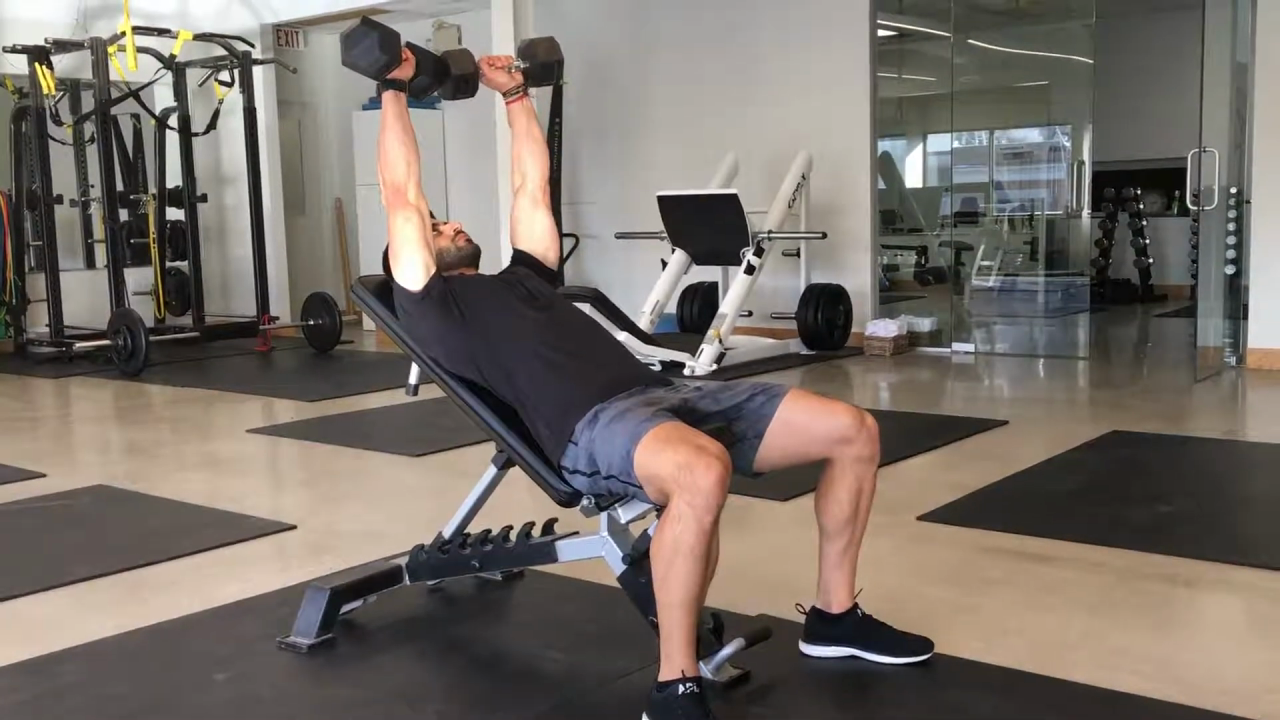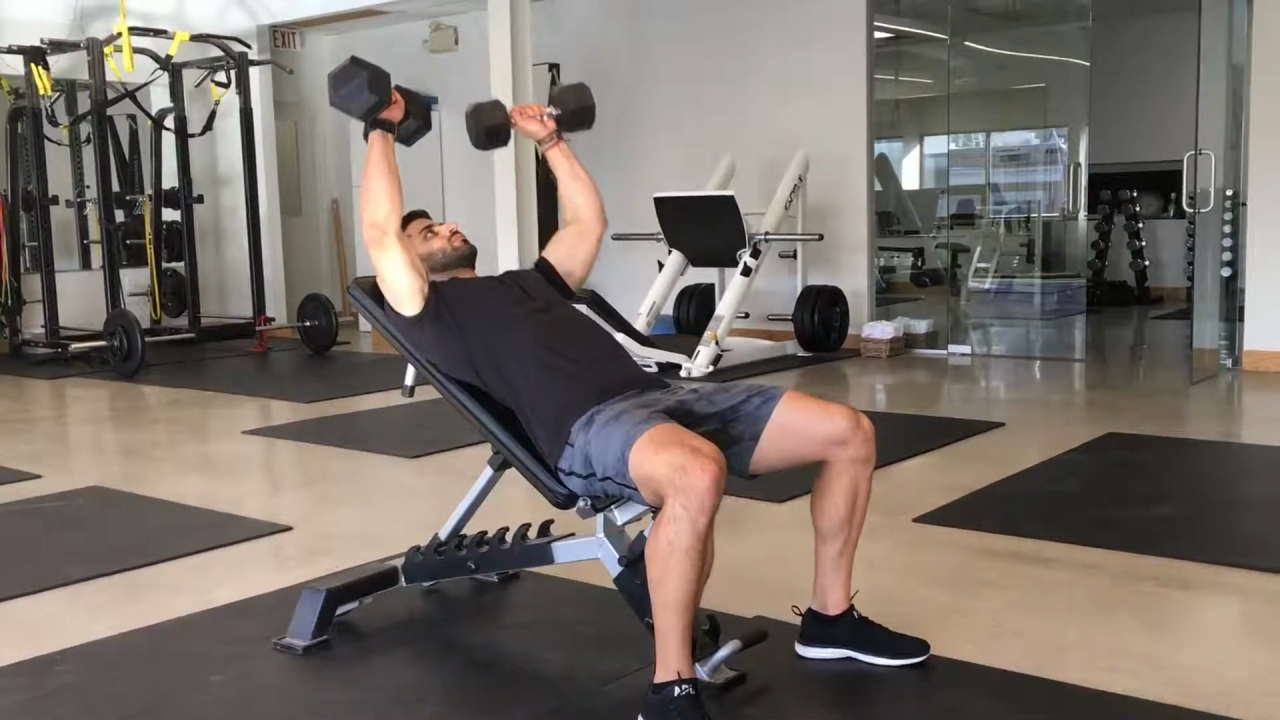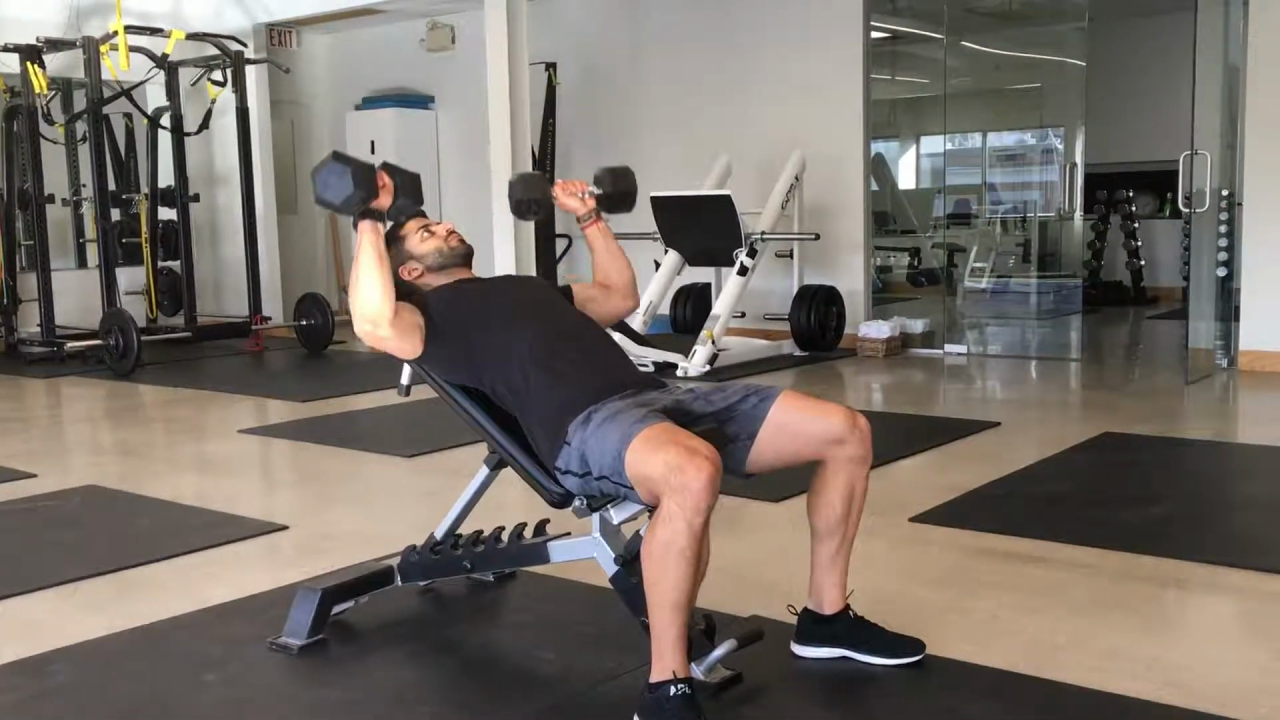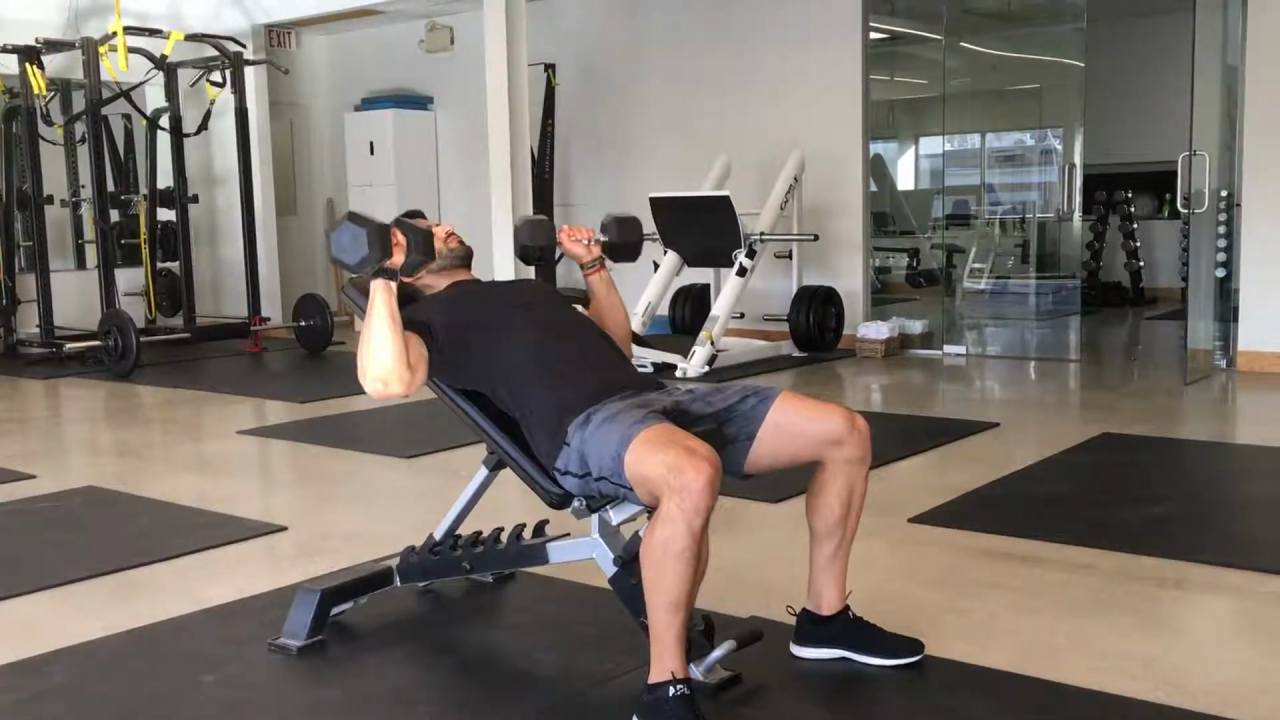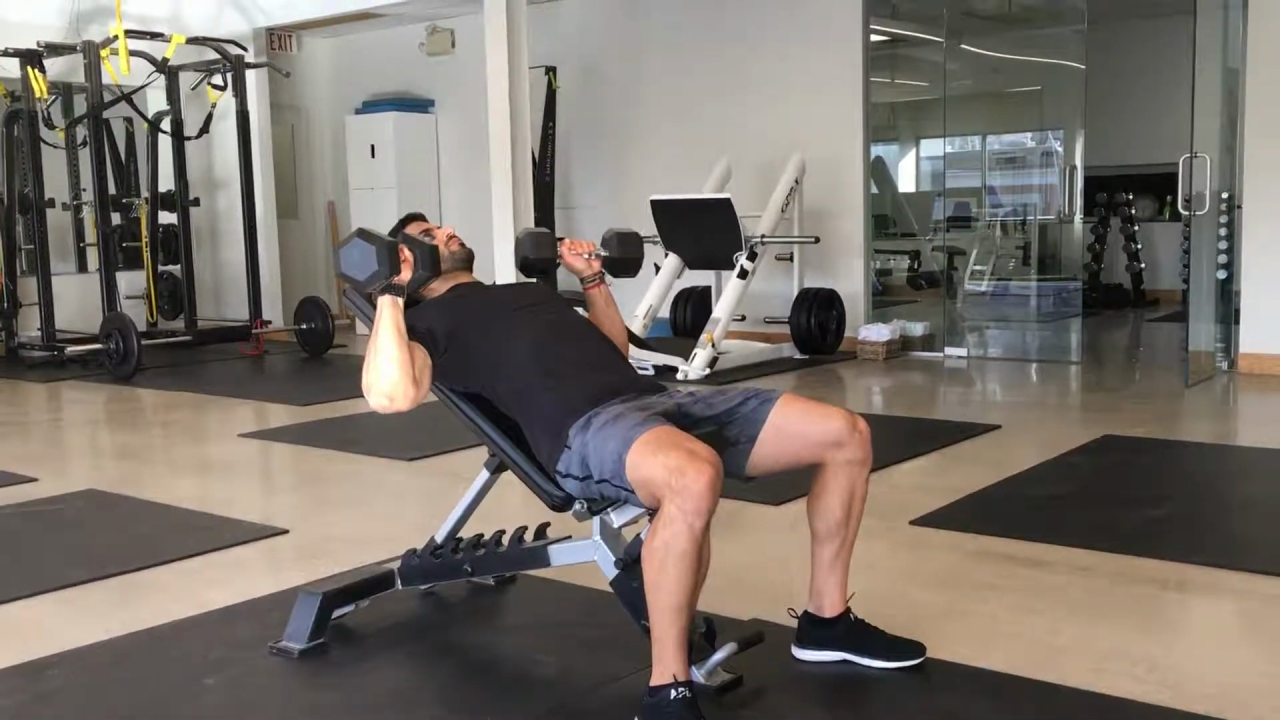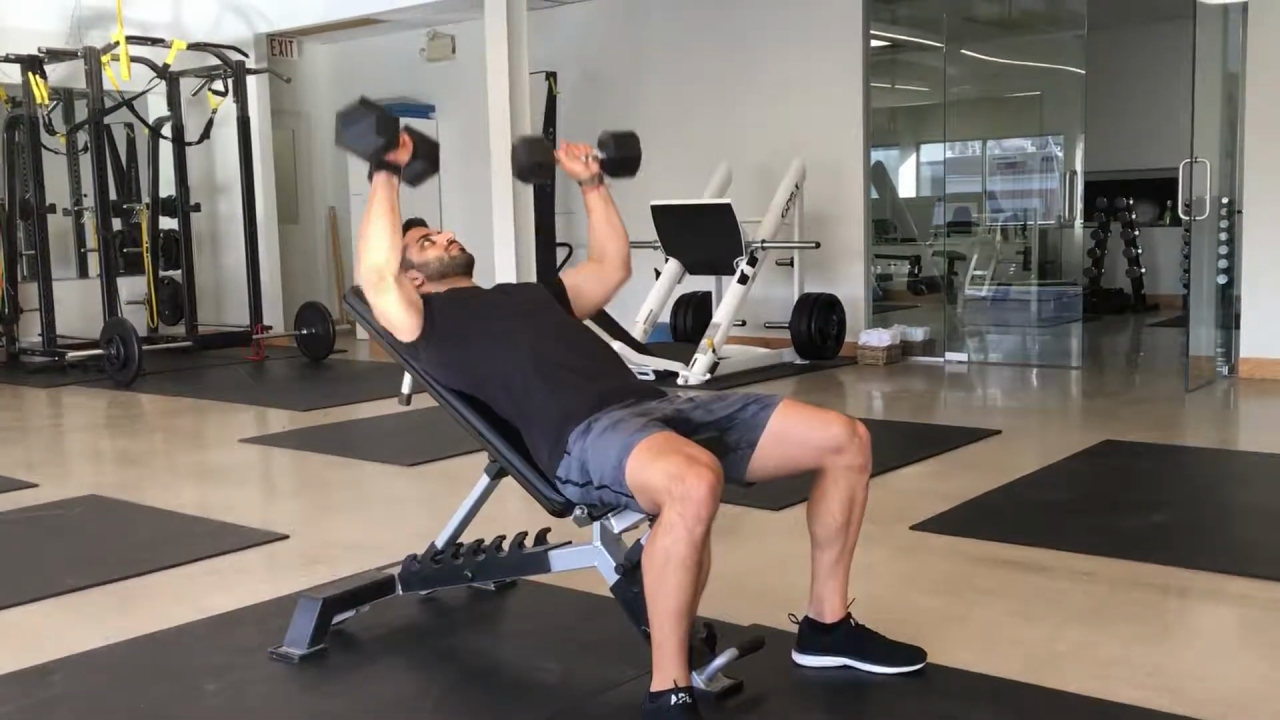
dt=0.4s
person 1, frame 1
left shoulder: (521, 277)
right shoulder: (433, 305)
left elbow: (533, 186)
right elbow: (399, 198)
left wrist: (514, 93)
right wrist: (394, 90)
left hip: (660, 393)
right hip: (590, 426)
left knee: (853, 431)
right knee: (703, 474)
left ankle: (835, 616)
person 1, frame 2
left shoulder: (525, 282)
right shoulder: (432, 310)
left elbow: (587, 222)
right elbow: (381, 239)
left wrist: (548, 141)
right wrist: (381, 133)
left hip: (659, 394)
right hip: (589, 428)
left knee: (850, 433)
right knee: (697, 476)
left ankle: (831, 617)
person 1, frame 3
left shoulder: (524, 284)
right shoulder: (431, 311)
left elbow: (621, 296)
right elbow: (376, 327)
left wrist: (588, 219)
right wrist: (371, 221)
left hip: (654, 393)
right hip: (584, 425)
left knee: (846, 431)
right knee: (693, 475)
left ankle: (826, 618)
person 1, frame 4
left shoulder: (524, 287)
right shoulder: (429, 317)
right elbow: (385, 381)
left wrist: (593, 267)
right wrist: (383, 278)
left hip: (652, 395)
right hip: (583, 425)
left knee: (845, 432)
right knee: (693, 476)
left ankle: (825, 618)
person 1, frame 5
left shoulder: (525, 290)
right shoulder: (432, 321)
right elbow: (389, 396)
left wrist: (592, 279)
right wrist: (390, 293)
left hip: (654, 399)
right hip: (585, 428)
left knee: (846, 435)
right knee: (694, 479)
left ankle: (826, 621)
person 1, frame 6
left shoulder: (524, 291)
right shoulder: (430, 319)
left elbow: (612, 267)
right elbow: (376, 277)
left wrist: (592, 184)
right wrist: (386, 176)
left hip: (650, 401)
right hip: (583, 436)
left knee: (845, 441)
right knee: (694, 482)
left ankle: (827, 623)
